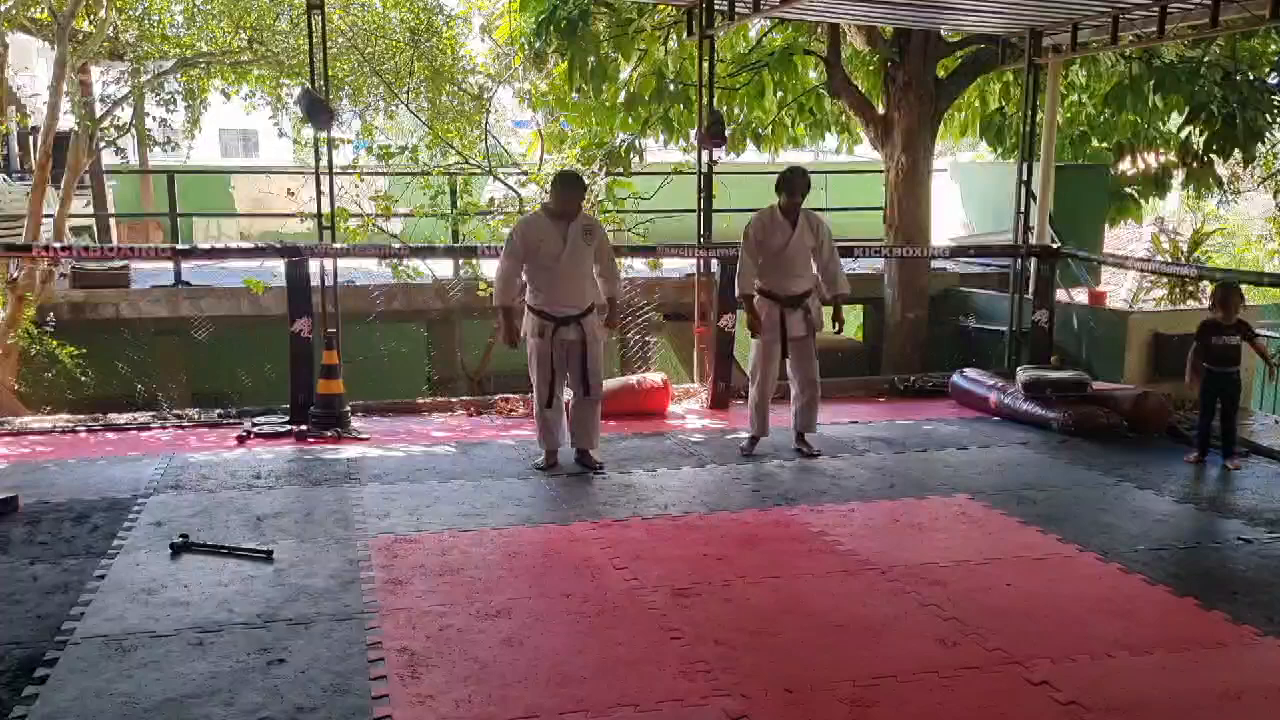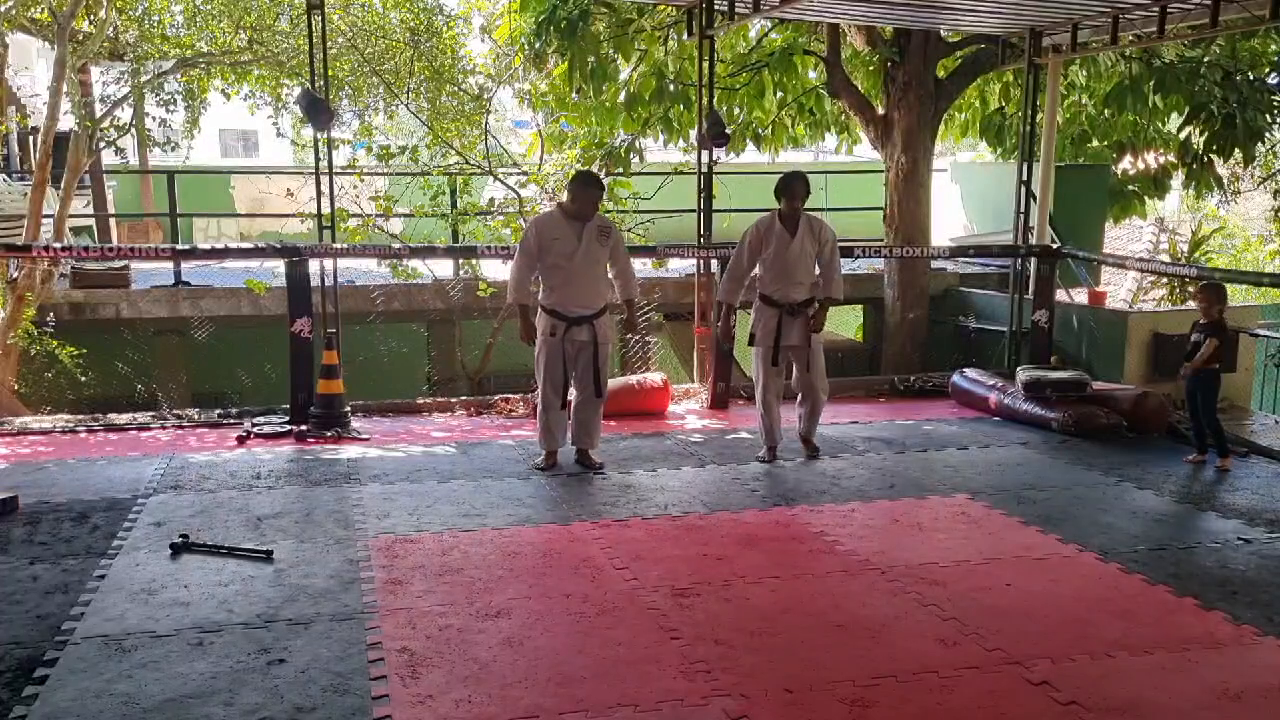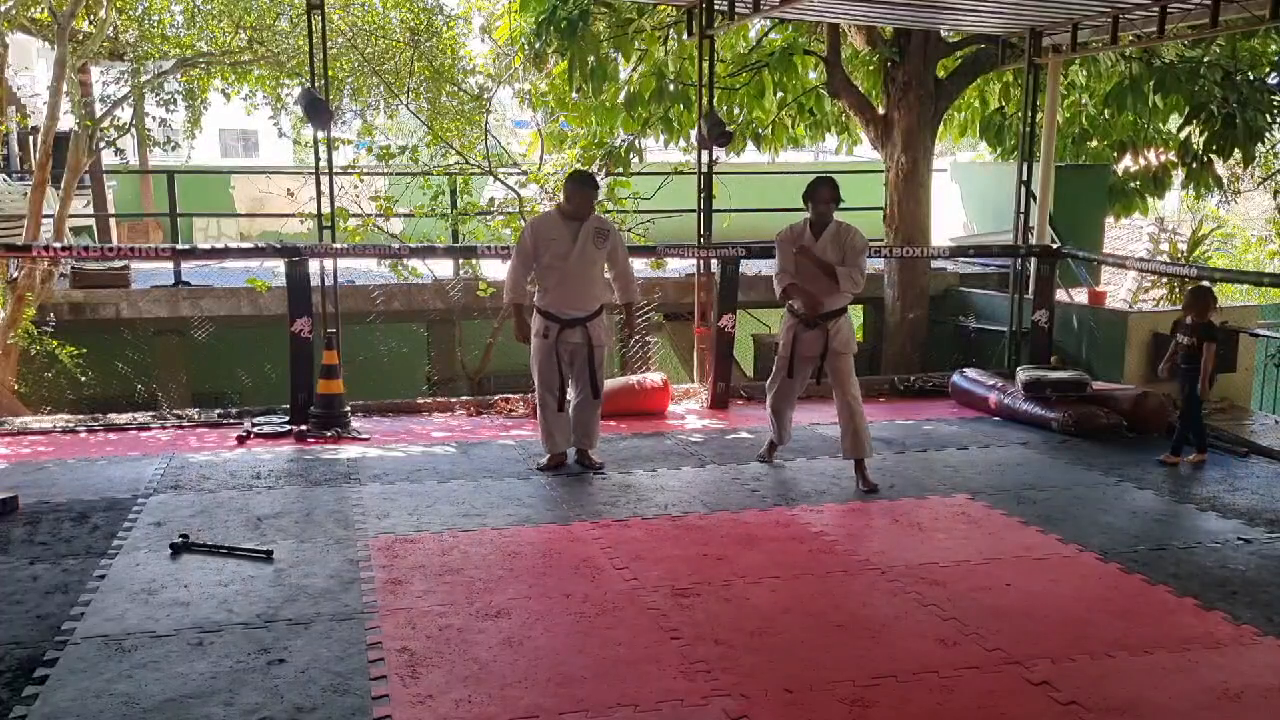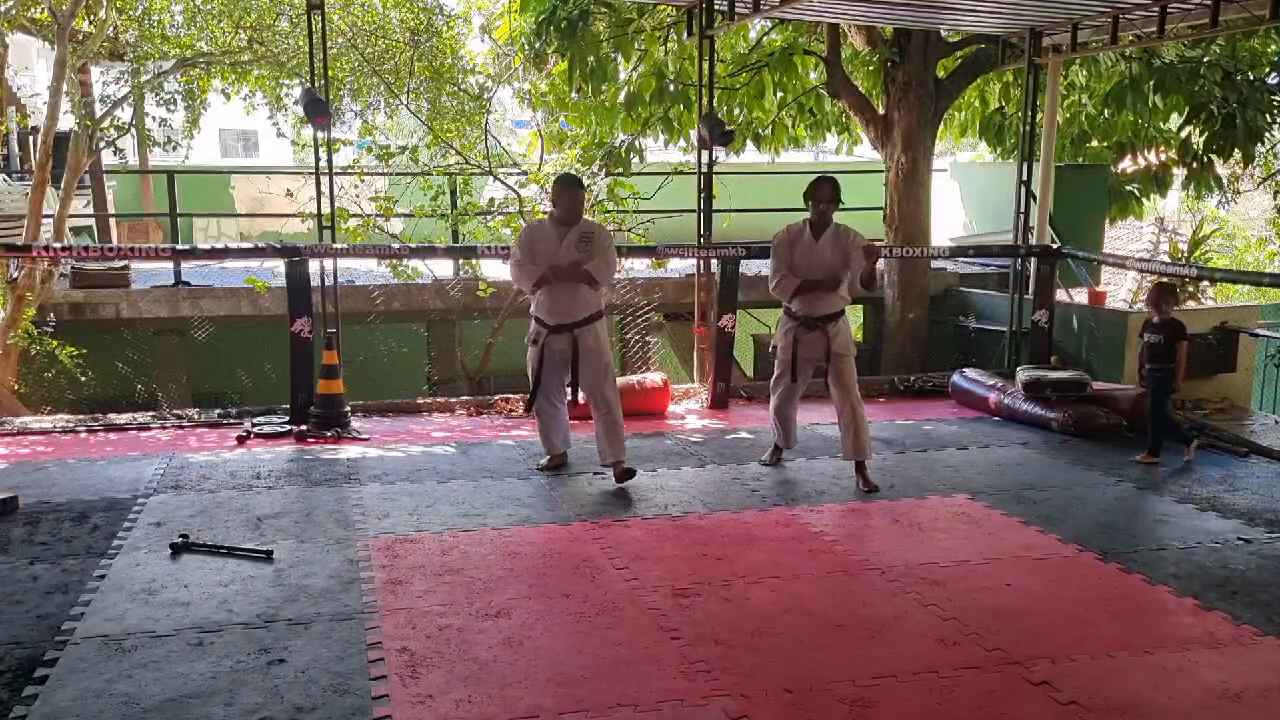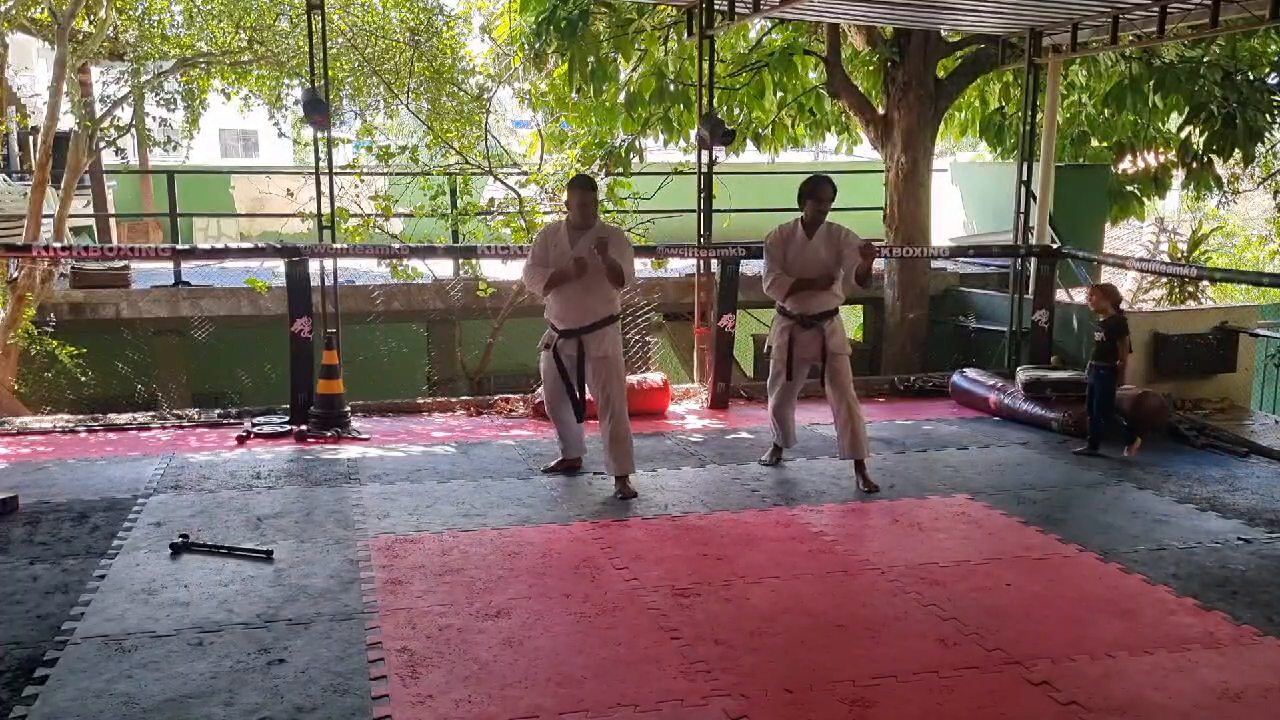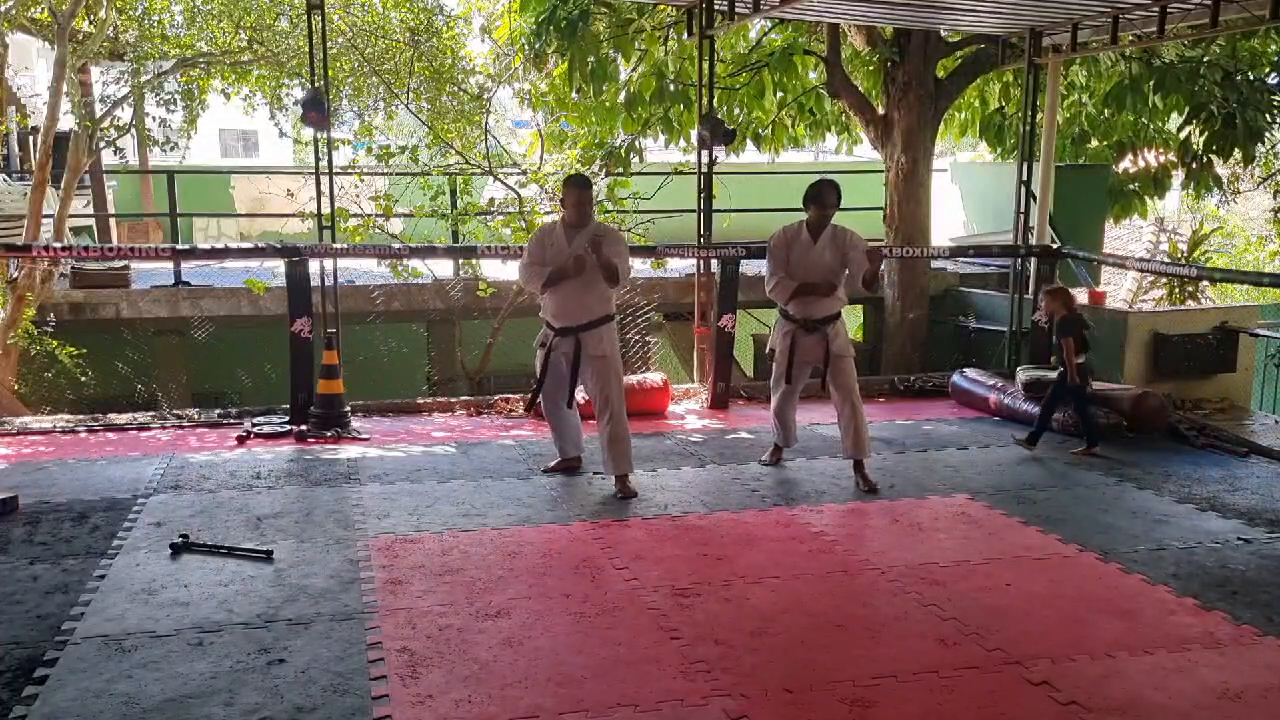
dt=0.5s
person 1, frame 1
left shoulder: (591, 226)
right shoulder: (527, 228)
left elbow: (606, 268)
right elbow: (507, 275)
left wrist: (612, 308)
right wrist: (508, 321)
left hip: (585, 322)
right hip: (544, 323)
left knee: (590, 390)
right knee: (546, 391)
left ankle: (584, 448)
right ankle: (550, 450)
person 1, frame 2
left shoulder: (606, 228)
right shoulder: (541, 226)
left elbow: (623, 271)
right elbow: (521, 274)
left wrist: (631, 311)
right wrist: (525, 319)
left hip: (596, 323)
right hip: (555, 323)
left knee: (593, 391)
right knee: (551, 390)
left ankle: (584, 449)
right ankle: (550, 450)
person 1, frame 3
left shoulder: (605, 229)
right shoulder: (537, 227)
left elbow: (622, 272)
right elbow: (518, 273)
left wrist: (629, 314)
right wrist: (520, 318)
left hip: (591, 324)
right hip: (549, 325)
left knee: (590, 392)
right knee: (550, 392)
left ankle: (583, 449)
right ankle: (557, 451)
person 1, frame 4
left shoulder: (596, 233)
right shoulder: (532, 232)
left elbow: (605, 270)
right elbow: (519, 272)
left wrist: (564, 272)
right wrist: (561, 273)
left hip: (588, 330)
right hip: (546, 331)
left knee: (603, 396)
right knee: (545, 396)
left ankle: (616, 462)
right ankle: (557, 452)
person 1, frame 5
left shoulder: (613, 236)
right shoulder: (548, 236)
left elbow: (623, 279)
right elbow: (532, 277)
left wrist: (607, 258)
right wrist: (567, 273)
left hip: (600, 335)
right hip: (559, 335)
left knee: (612, 404)
right knee: (557, 401)
left ankle: (622, 475)
right ankle: (572, 456)
person 1, frame 6
left shoulder: (609, 235)
right shoulder: (544, 235)
left elbow: (618, 277)
right elbow: (528, 276)
left wrist: (601, 257)
right wrist: (565, 270)
left hip: (596, 334)
right hip: (555, 334)
left knee: (610, 402)
right knee: (555, 400)
left ankle: (621, 475)
right ankle: (570, 455)
person 2, frame 1
left shoulder: (815, 224)
right shoulder: (760, 223)
left elbow: (829, 266)
right elbow: (746, 269)
left wrist: (837, 307)
right wrist: (750, 311)
left hip: (803, 307)
right hip: (769, 307)
left knee: (808, 377)
right knee: (762, 377)
left ankle: (800, 435)
right ankle: (755, 434)
person 2, frame 2
left shoulder: (819, 229)
right shoulder: (760, 230)
left elbow: (831, 274)
right elbow: (736, 273)
left wrist: (822, 311)
right wrist: (726, 318)
left hip: (806, 315)
right hip: (770, 315)
left knee: (815, 386)
right knee: (767, 387)
left ankle: (806, 435)
right ankle: (770, 443)
person 2, frame 3
left shoulder: (850, 236)
right shoulder: (789, 236)
left elbow: (854, 282)
right elbow: (783, 278)
left wrist: (815, 260)
right wrist: (805, 295)
left hip: (835, 326)
right hip: (798, 324)
left knee: (848, 397)
right knee: (779, 392)
left ankle: (860, 469)
right ankle: (776, 440)
person 2, frame 4
left shoulder: (849, 238)
right shoulder: (786, 237)
left elbow: (866, 284)
right elbow: (778, 284)
left wrist: (870, 264)
right wrist: (818, 285)
left hip: (833, 328)
right hip: (795, 328)
left knee: (848, 397)
right knee: (783, 395)
left ankle: (860, 469)
right ankle: (780, 444)
person 2, frame 5
left shoulder: (841, 236)
right shoulder: (779, 237)
left elbow: (860, 279)
right elbow: (772, 283)
left wrist: (867, 262)
right wrist: (812, 282)
left hip: (827, 327)
right hip: (790, 327)
left knee: (844, 396)
right knee: (780, 394)
left ankle: (860, 468)
right ankle: (779, 444)
person 2, frame 6
left shoulder: (846, 239)
right shoulder: (784, 238)
left elbow: (866, 281)
right elbow: (775, 286)
left wrist: (874, 266)
right wrist: (814, 288)
left hip: (830, 330)
right hip: (792, 329)
left knee: (848, 396)
right knee: (783, 394)
left ankle: (859, 468)
right ankle: (780, 444)
